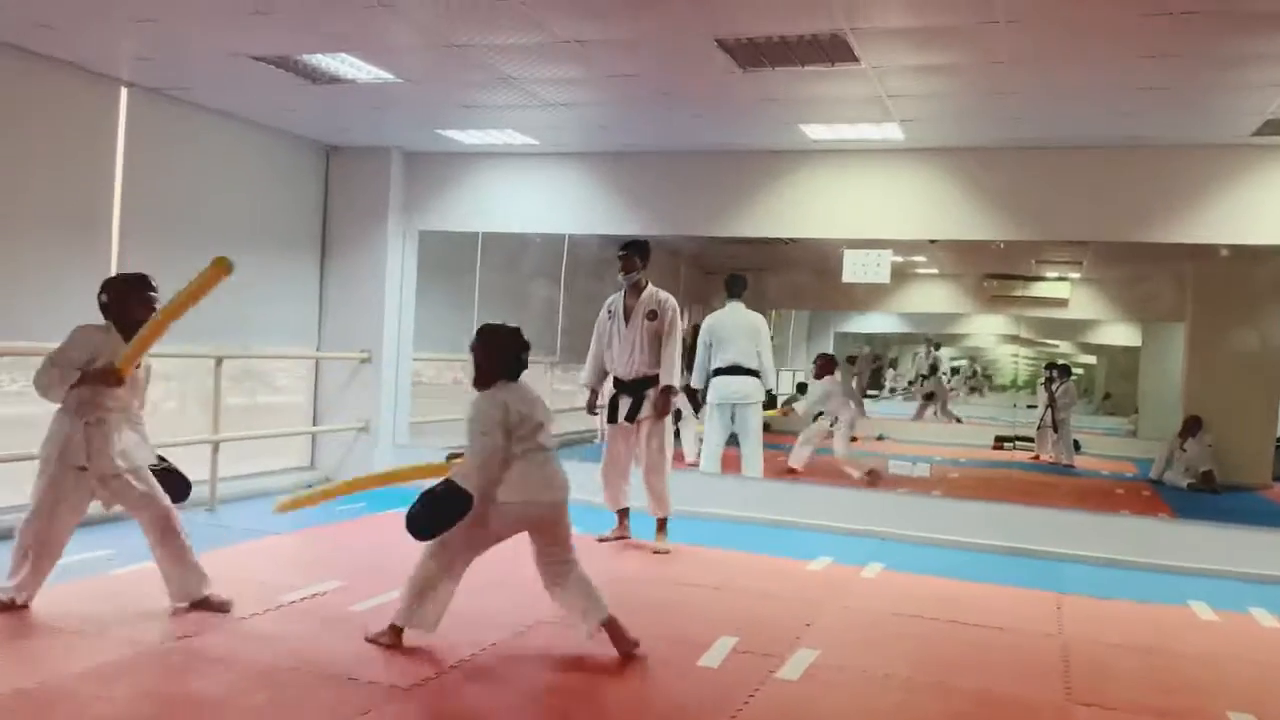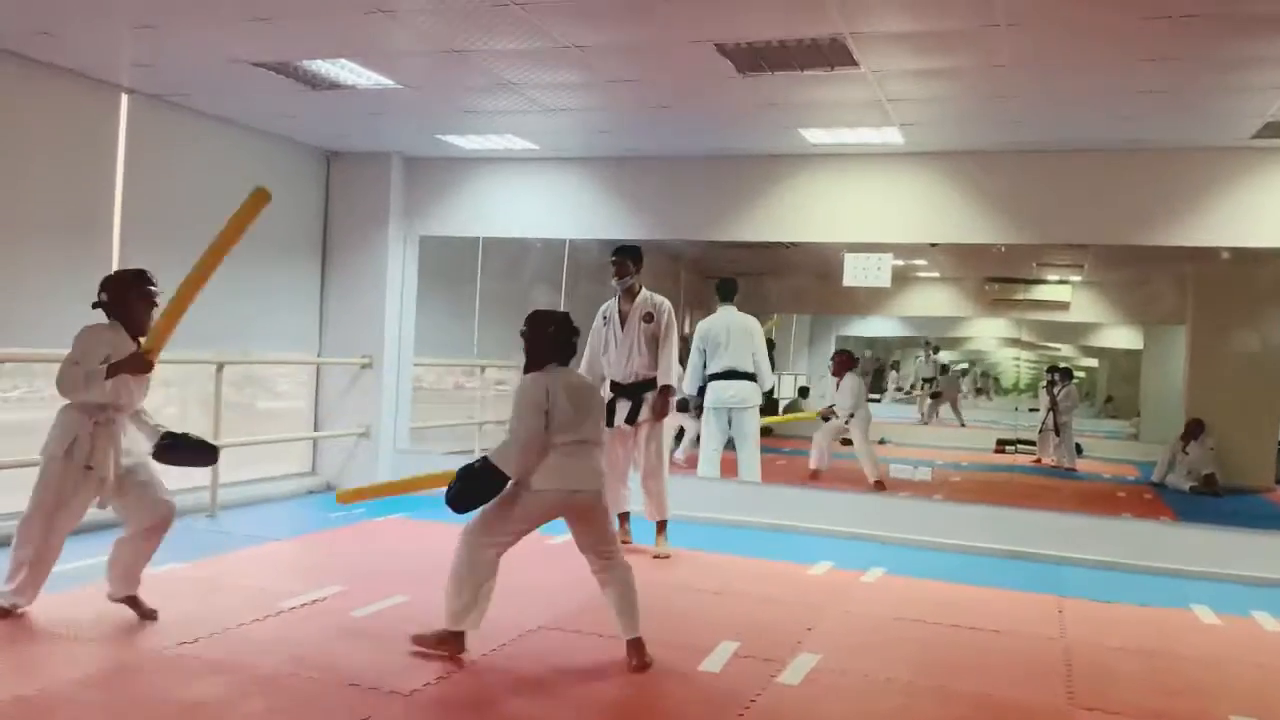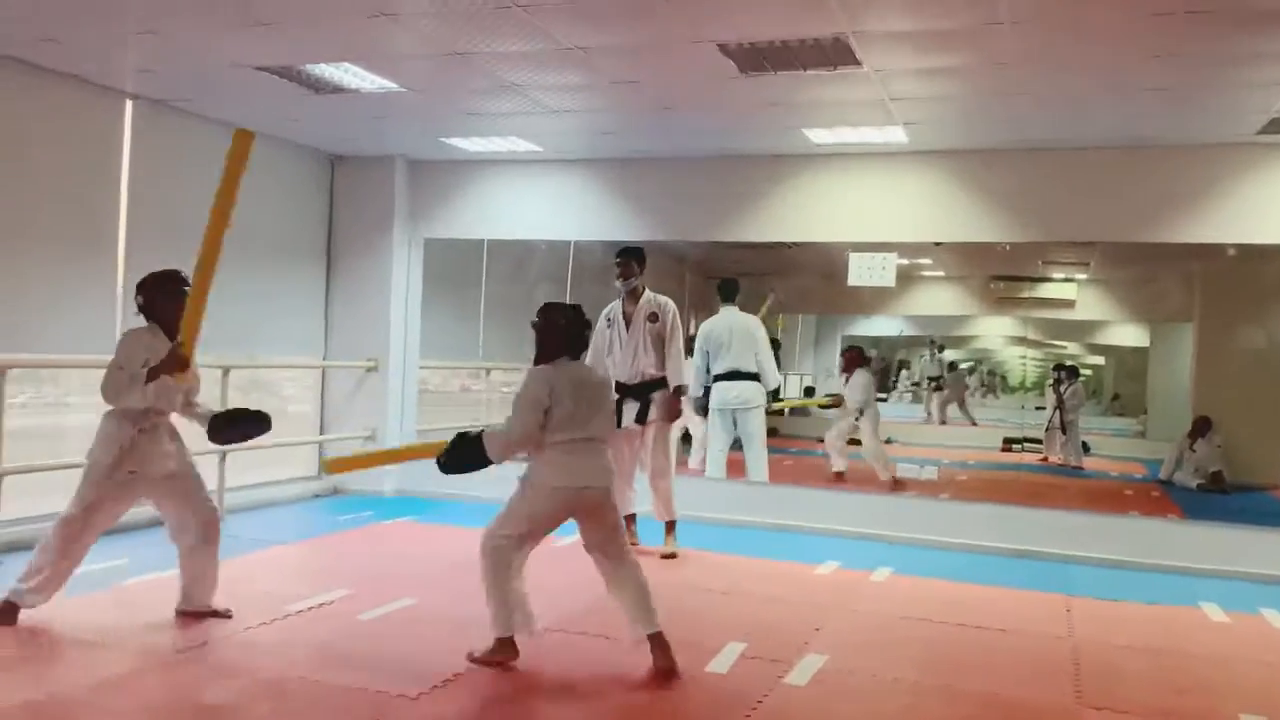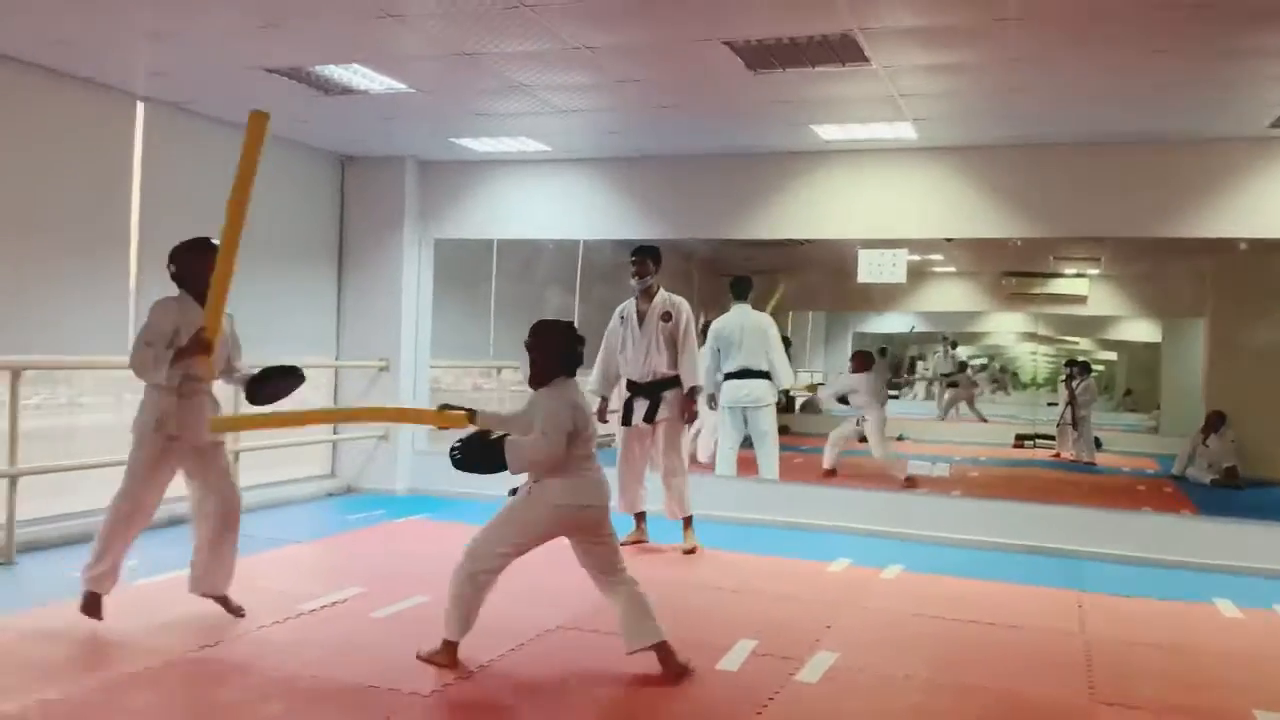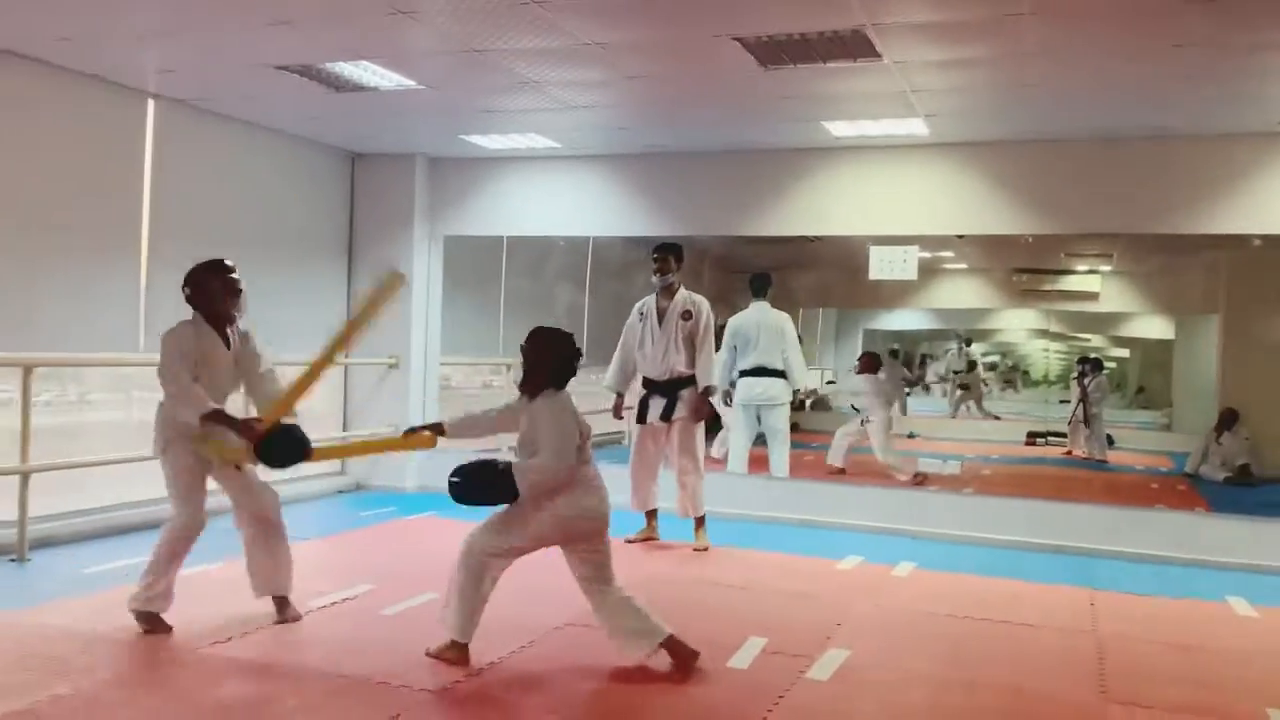
dt=0.1s
person 1, frame 1
right shoulder: (88, 338)
right elbow: (45, 380)
left wrist: (151, 452)
right wrist: (89, 378)
left hip: (119, 447)
right hip: (75, 443)
left knee: (161, 517)
right knee: (46, 523)
left ankle: (192, 592)
person 1, frame 2
left shoulder: (138, 351)
right shoulder: (96, 336)
right elbow: (69, 384)
left wrist: (158, 433)
right wrist: (120, 369)
left hip: (116, 445)
right hip: (78, 442)
left knee: (156, 512)
right knee: (47, 524)
left ankle: (124, 587)
person 1, frame 3
left shoulder: (180, 352)
right shoulder: (138, 341)
right elbow: (113, 392)
left wrist: (212, 418)
right wrist: (158, 372)
left hip: (163, 447)
right hip: (124, 444)
left knee: (203, 520)
right knee: (81, 523)
left ankle: (196, 600)
person 1, frame 4
left shoulder: (223, 321)
right shoulder: (169, 310)
left elbow: (230, 367)
right elbow: (141, 362)
left wrist: (253, 381)
right wrist: (184, 352)
left hip: (203, 417)
right hip: (164, 415)
left knee: (223, 503)
right knee: (136, 500)
left ankle: (213, 585)
right ankle: (96, 584)
person 1, frame 5
left shoulder: (241, 339)
right shoulder: (181, 336)
left elbow: (263, 385)
right elbow: (180, 393)
right wrist: (229, 422)
left hip: (219, 433)
right hip: (179, 433)
left knee: (260, 505)
right knee: (189, 516)
left ankle: (278, 589)
right ankle: (147, 602)
person 2, frame 1
left shoulder: (488, 403)
right shoulder: (530, 398)
left elbow: (487, 455)
right wrist: (462, 461)
left hip: (510, 496)
right hip: (551, 493)
left knee: (445, 554)
right knee: (561, 570)
left ankle: (397, 628)
right ankle: (609, 625)
person 2, frame 2
left shoulder: (535, 385)
right shoulder: (589, 388)
left elbow: (523, 441)
left wrist: (491, 468)
left hip: (545, 484)
right hip: (590, 485)
left knee: (478, 540)
right knee: (608, 561)
left ankle: (453, 634)
right ankle: (635, 643)
person 2, frame 3
left shoulder: (543, 378)
right shoulder: (599, 382)
left elbow: (521, 431)
left wrist: (480, 444)
left hip: (555, 482)
right hip: (597, 483)
left knee: (498, 545)
right knee: (620, 563)
left ankle: (504, 642)
right ankle: (659, 648)
person 2, frame 4
left shoulder: (552, 400)
right shoulder: (567, 395)
left elbow: (546, 451)
right elbow: (525, 421)
left wrist: (502, 448)
right wrist: (474, 416)
left hip: (552, 500)
right hip: (591, 499)
left knee: (480, 558)
right knee: (614, 578)
left ankle: (449, 648)
right ankle: (664, 653)
person 2, frame 5
left shoulder: (550, 409)
right shoulder: (534, 402)
left elbow: (556, 467)
right elbow: (496, 418)
left wrist: (510, 477)
right wrist: (440, 428)
left hip: (557, 510)
right hip: (590, 510)
left knee: (478, 553)
right knee: (602, 589)
left ankle: (457, 645)
right ankle: (672, 646)
person 3, frame 1
left shoulder: (664, 303)
right shoulder: (611, 305)
left elbow: (671, 349)
right elbow: (599, 349)
left wrist: (667, 391)
right wrist: (593, 390)
left hip: (650, 394)
right hip: (621, 394)
left knee: (654, 465)
right knee: (613, 463)
left ankle: (661, 532)
right ankle: (623, 524)
person 3, frame 2
left shoulder: (659, 306)
right shoulder: (606, 311)
left elbow: (668, 351)
right elbow: (594, 355)
left wrist: (665, 393)
left hip: (648, 397)
right hip: (618, 398)
left knee: (652, 468)
right knee: (613, 467)
left ankle: (661, 534)
right ankle: (623, 529)
person 3, frame 3
left shoulder: (662, 306)
right shoulder: (609, 313)
left elbow: (674, 352)
right elbow: (597, 357)
left wrist: (676, 394)
left hip: (656, 397)
right hip: (624, 399)
left knee: (659, 468)
right knee: (620, 468)
left ankle: (670, 533)
right ankle: (630, 530)
person 3, frame 4
left shoulder: (676, 306)
right shoulder: (623, 312)
left elbow: (688, 353)
right elbow: (609, 355)
left wrist: (691, 395)
right wrist: (603, 398)
left hip: (667, 396)
right hip: (635, 398)
left knee: (672, 466)
right knee: (629, 467)
left ankle: (688, 529)
right ankle: (639, 529)
person 3, frame 5
left shoulder: (697, 305)
right shoulder: (642, 307)
left elbow: (705, 351)
right elbow: (627, 351)
left wrist: (705, 393)
right wrist: (618, 394)
left hip: (683, 395)
right hip: (651, 396)
left knee: (688, 464)
right knee: (642, 464)
left ankle: (699, 528)
right ankle: (650, 526)
person 4, frame 1
left shoulder: (712, 320)
right shoulder: (758, 320)
left elbow: (702, 356)
right elbow: (766, 357)
left wrist: (699, 385)
right wrist: (767, 386)
left hip: (720, 384)
right hip: (748, 384)
left knee: (713, 439)
right knee: (751, 441)
person 4, frame 2
left shoulder: (704, 325)
right shoulder: (751, 322)
left elbow: (695, 362)
right elbow: (761, 358)
left wrist: (691, 392)
right wrist: (764, 388)
left hip: (717, 388)
right hip: (745, 388)
left knee: (711, 444)
right knee: (748, 445)
person 4, frame 3
left shoulder: (707, 326)
right shoulder: (753, 322)
left elbow: (699, 364)
right elbow: (765, 358)
right wrist: (769, 388)
left hip: (721, 390)
right hip: (749, 389)
left knee: (717, 446)
right knee: (755, 446)
person 4, frame 4
left shoulder: (718, 324)
right shoulder: (764, 320)
left elbow: (710, 362)
right elbow: (776, 357)
left wrist: (710, 390)
right wrist: (781, 387)
left hip: (731, 388)
right hip: (760, 387)
left knee: (727, 444)
right knee: (766, 444)
person 4, frame 5
left shoulder: (736, 320)
right shoulder: (782, 319)
left elbow: (726, 358)
right elbow: (792, 355)
left wrist: (725, 386)
right wrist: (796, 386)
left hip: (746, 385)
right hip: (775, 386)
left knee: (740, 441)
right knee: (778, 442)
